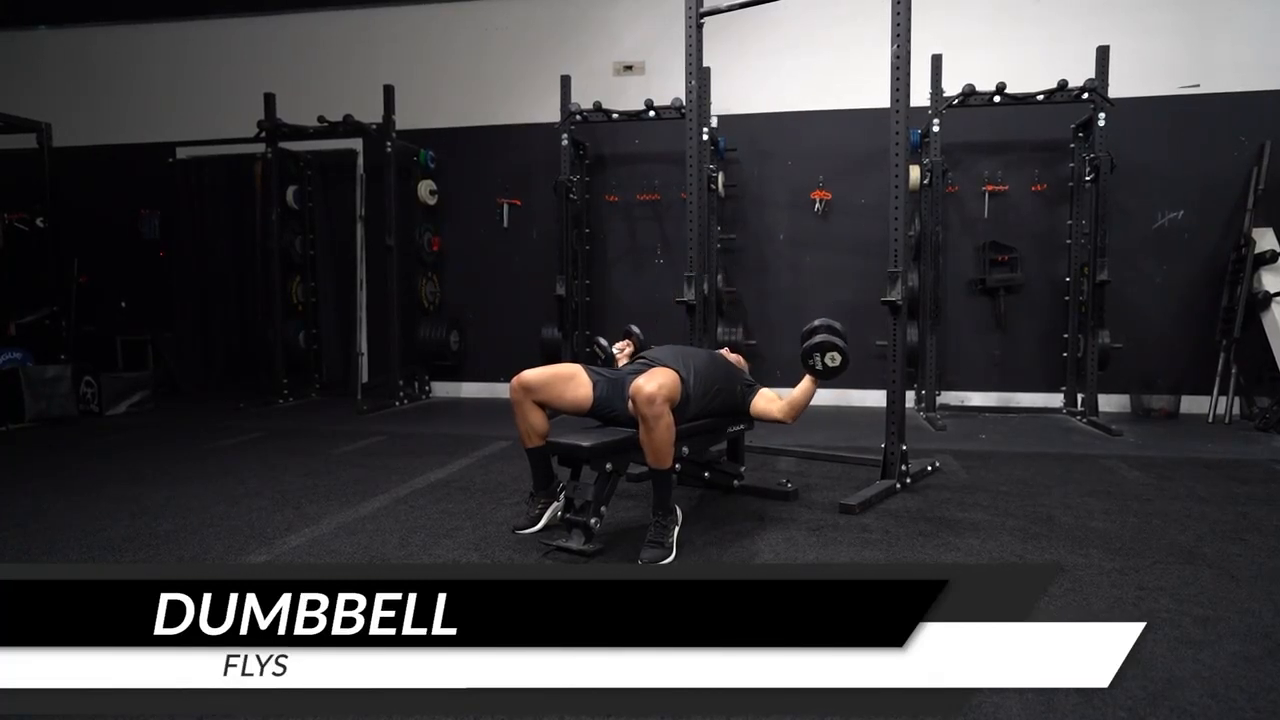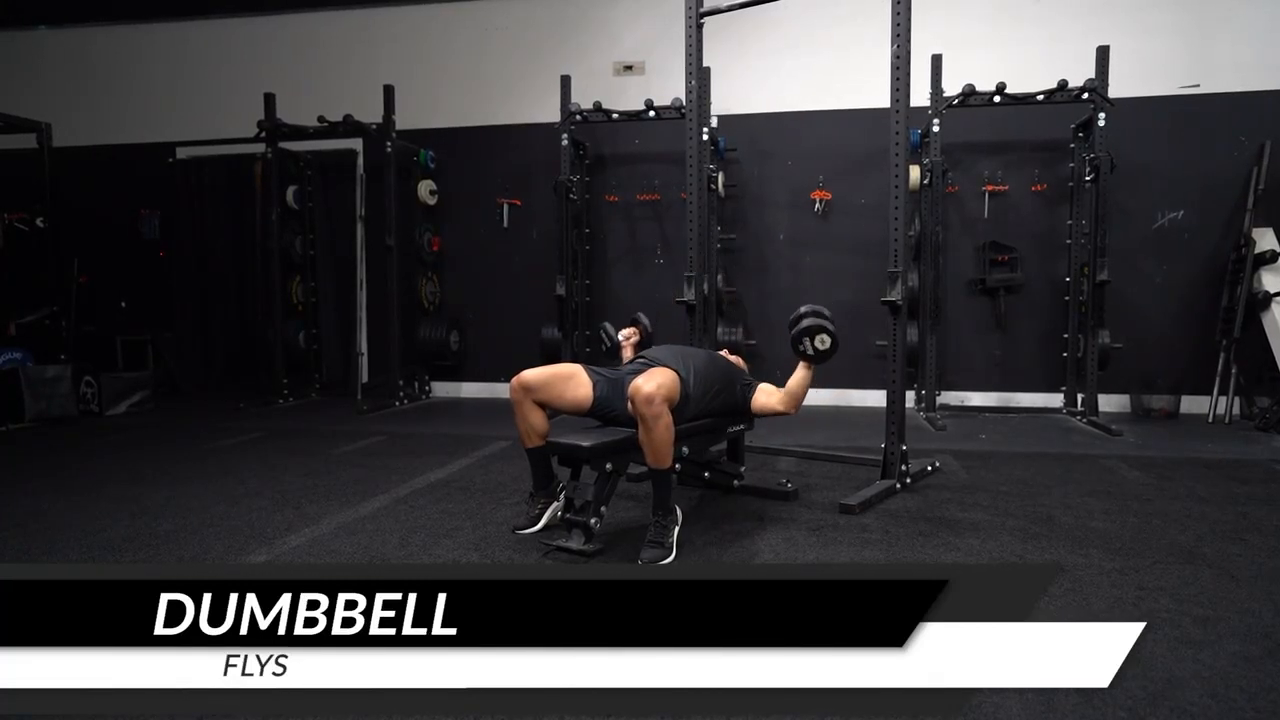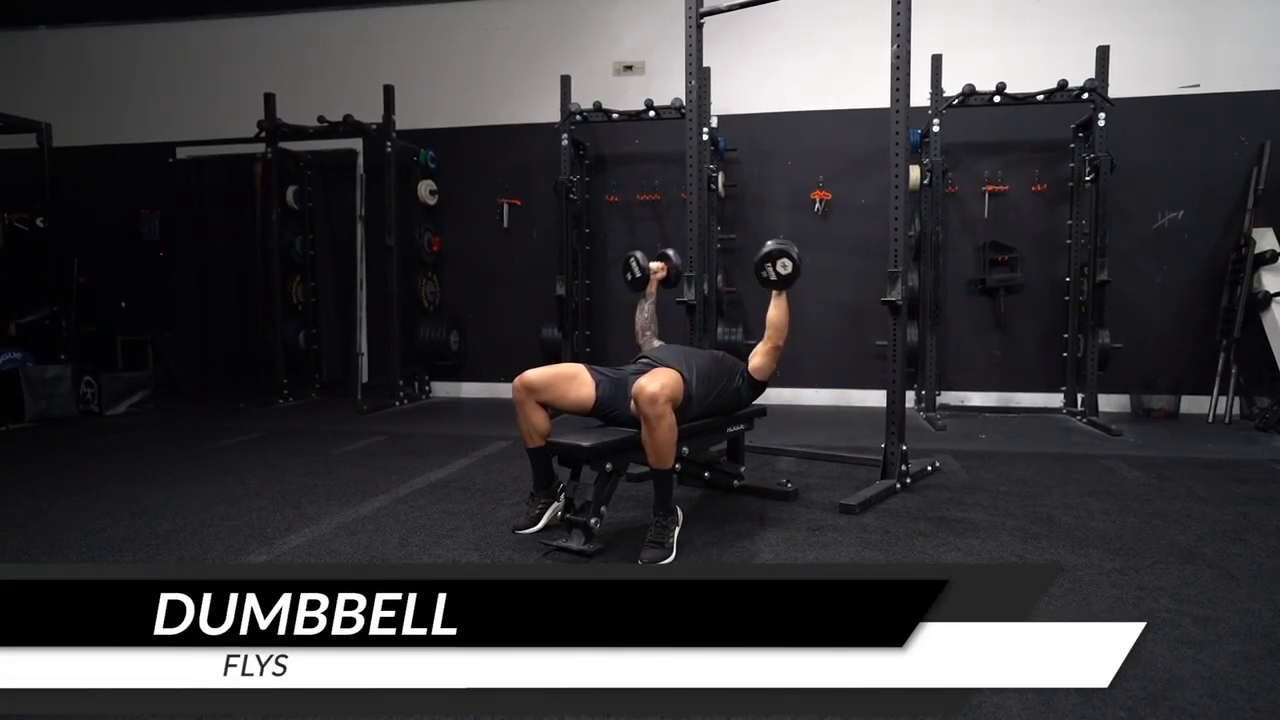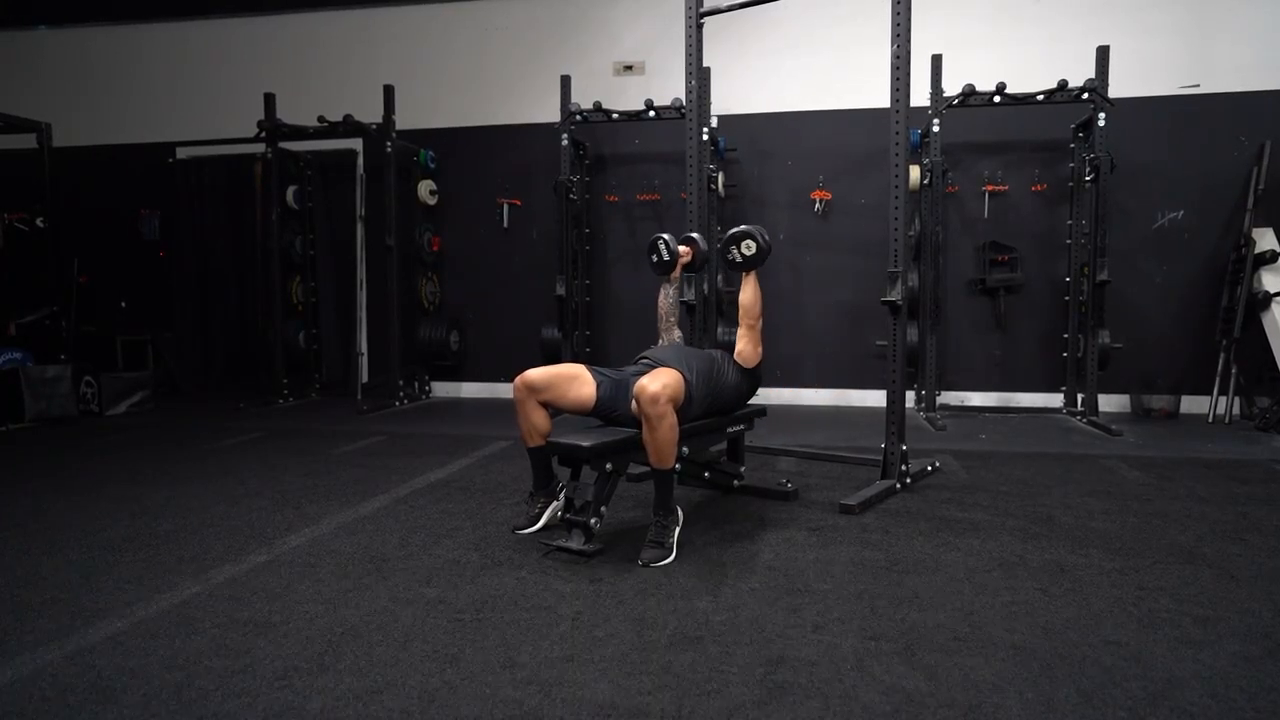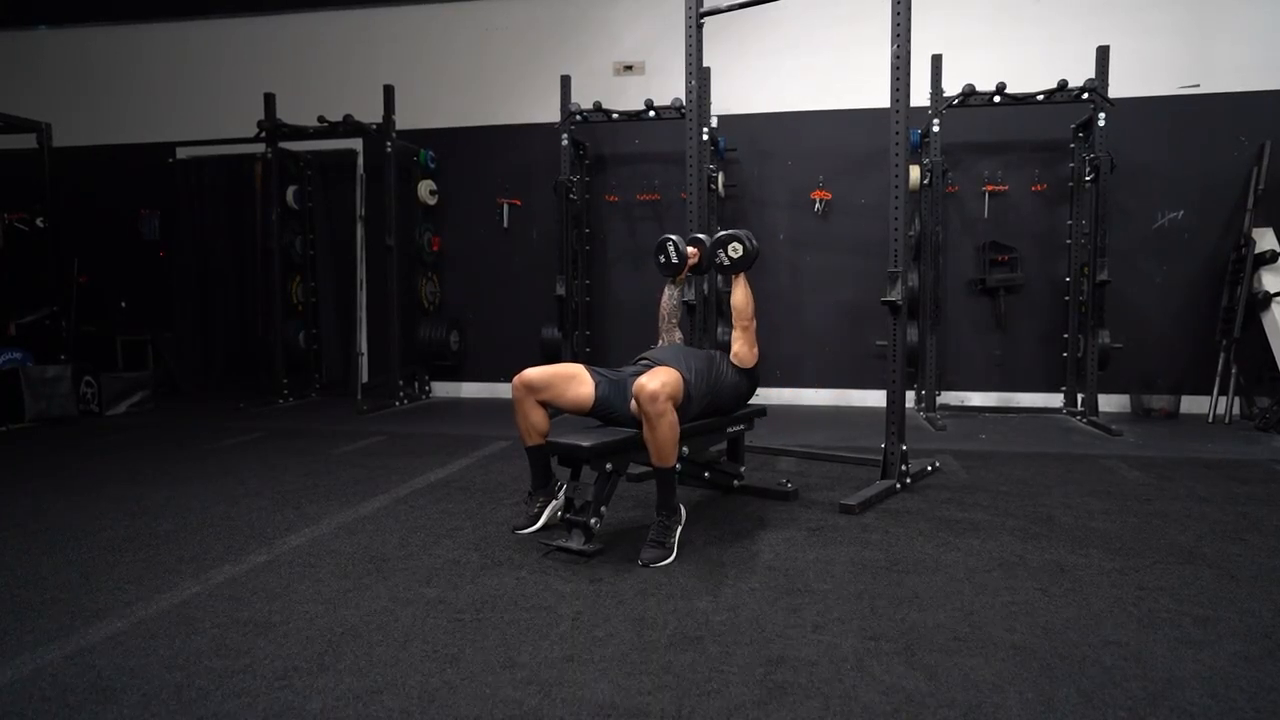
dt=0.4s
person 1, frame 1
left shoulder: (740, 384)
left elbow: (785, 411)
left wrist: (814, 373)
right wrist: (623, 358)
left hip: (653, 392)
right hip: (627, 378)
left knee: (649, 393)
right knee: (524, 385)
left ankle: (664, 516)
right ankle: (546, 494)
person 1, frame 2
left shoulder: (740, 384)
left elbow: (785, 403)
left wrist: (808, 359)
right wrist: (628, 348)
left hip: (651, 392)
right hip: (623, 379)
left knee: (648, 393)
right knee: (523, 385)
left ankle: (664, 516)
right ankle: (546, 493)
person 1, frame 3
left shoulder: (742, 381)
right shoulder: (702, 361)
left elbow: (774, 342)
right elbow: (646, 338)
left wrist: (779, 290)
right wrist: (651, 287)
left hip: (655, 392)
right hip: (624, 380)
left knee: (650, 393)
right knee: (526, 385)
left ankle: (665, 516)
right ankle: (547, 493)
person 1, frame 4
left shoulder: (739, 378)
right shoulder: (690, 356)
left elbow: (750, 324)
right elbow: (668, 323)
left wrist: (749, 272)
right wrist: (674, 271)
left hip: (657, 391)
right hip: (623, 380)
left knee: (652, 393)
right knee: (527, 384)
left ankle: (665, 515)
right ankle: (546, 491)
person 1, frame 5
left shoulder: (738, 379)
right shoulder: (693, 360)
left elbow: (744, 324)
right elbow: (669, 324)
left wrist: (738, 274)
right wrist: (679, 274)
left hip: (657, 391)
right hip: (622, 381)
left knee: (651, 390)
right knee: (525, 384)
left ankle: (668, 514)
right ankle: (545, 491)
